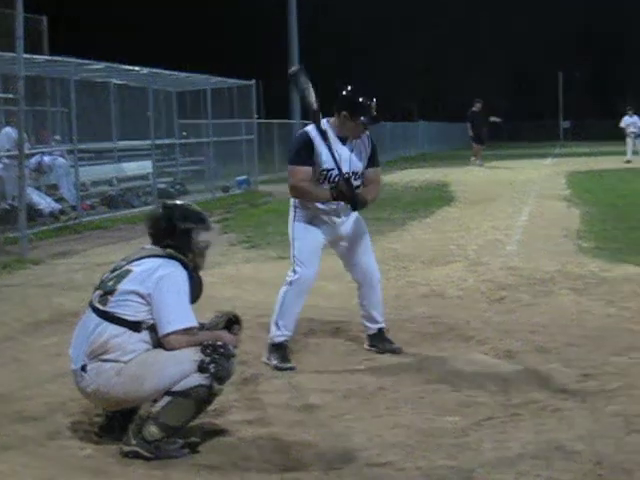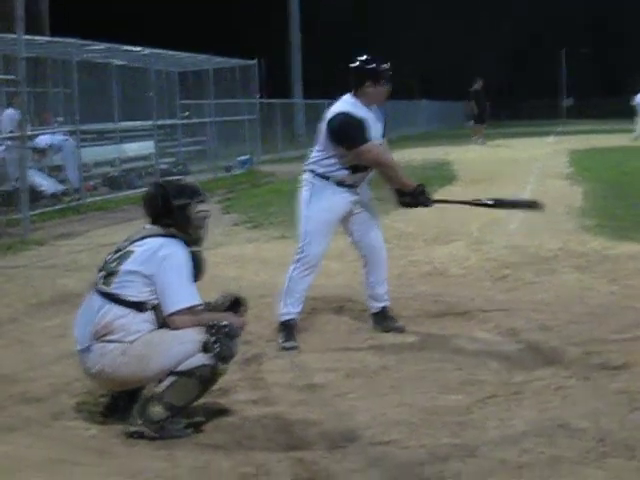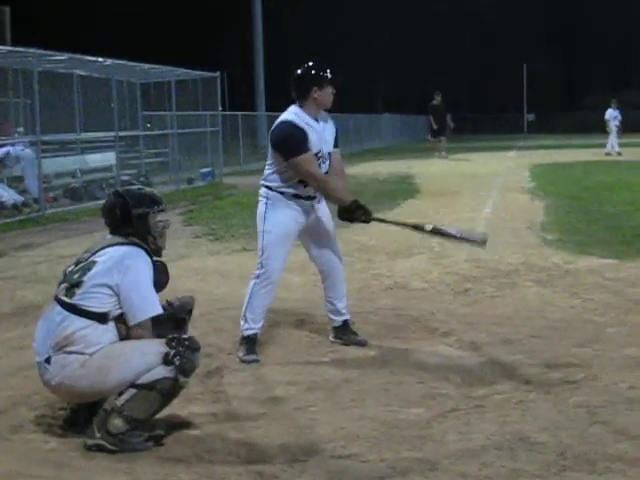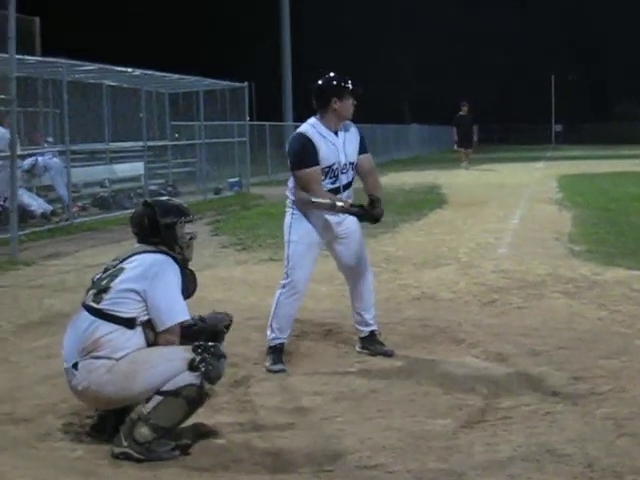
dt=0.5s
person 1, frame 1
left shoulder: (366, 142)
right shoulder: (309, 138)
left elbow: (373, 183)
right elbow: (297, 188)
left wrist: (362, 197)
right wrist: (340, 195)
left hip: (348, 216)
right hip: (310, 216)
left knee: (369, 273)
right knee: (302, 277)
left ankle: (376, 333)
right ankle: (278, 344)
person 1, frame 2
left shoulder: (371, 112)
right shoulder: (346, 117)
left elbow: (383, 155)
right elbow: (379, 162)
left wrist: (403, 189)
right wrist: (413, 189)
left hip: (356, 190)
right hip: (324, 190)
left knee: (375, 250)
right knee: (309, 255)
left ankle: (379, 311)
right ankle: (287, 322)
person 1, frame 3
left shoulder: (327, 123)
right shoulder: (289, 127)
left elbow: (335, 168)
right elbow: (314, 176)
left wrist: (345, 204)
right wrist: (350, 203)
left hip: (315, 203)
right hip: (280, 205)
left knee: (334, 264)
right knee: (269, 271)
left ankle: (340, 325)
right ankle: (249, 336)
person 1, frame 4
left shoulder: (353, 132)
right shoulder: (304, 139)
left elbow: (368, 171)
right elbow: (314, 193)
left wrist: (375, 200)
left hip: (343, 214)
right hip: (307, 216)
left knee: (361, 273)
right knee: (295, 280)
left ankle: (367, 335)
right ankle: (275, 345)
person 2, frame 1
left shoulder: (142, 260)
right shoulder: (169, 269)
right elbow: (175, 340)
left wrist: (208, 328)
right wrist: (218, 337)
right hip: (107, 376)
left knee: (190, 344)
right knee: (217, 358)
left ankle: (122, 417)
right ankle: (147, 437)
person 2, frame 2
left shoulder: (144, 241)
right shoulder: (170, 248)
right elbow: (179, 319)
left wrist: (212, 309)
right wrist: (224, 319)
left hip: (96, 352)
right hip: (112, 356)
left knee: (191, 327)
right knee: (221, 338)
left ankle: (127, 397)
right ankle: (152, 416)
person 2, frame 3
left shoulder: (104, 251)
right shoulder: (133, 256)
right elbow: (140, 332)
left wrist: (167, 311)
left hip: (53, 364)
right hip: (72, 369)
right knee: (183, 351)
left ankle: (87, 410)
right ankle: (110, 429)
person 2, frame 4
left shoulder: (132, 260)
right shoulder: (161, 264)
right elbow: (169, 338)
left wrist: (201, 324)
left hip: (81, 371)
right hip: (99, 375)
right knee: (209, 359)
left ankle: (116, 416)
right ankle: (138, 438)
